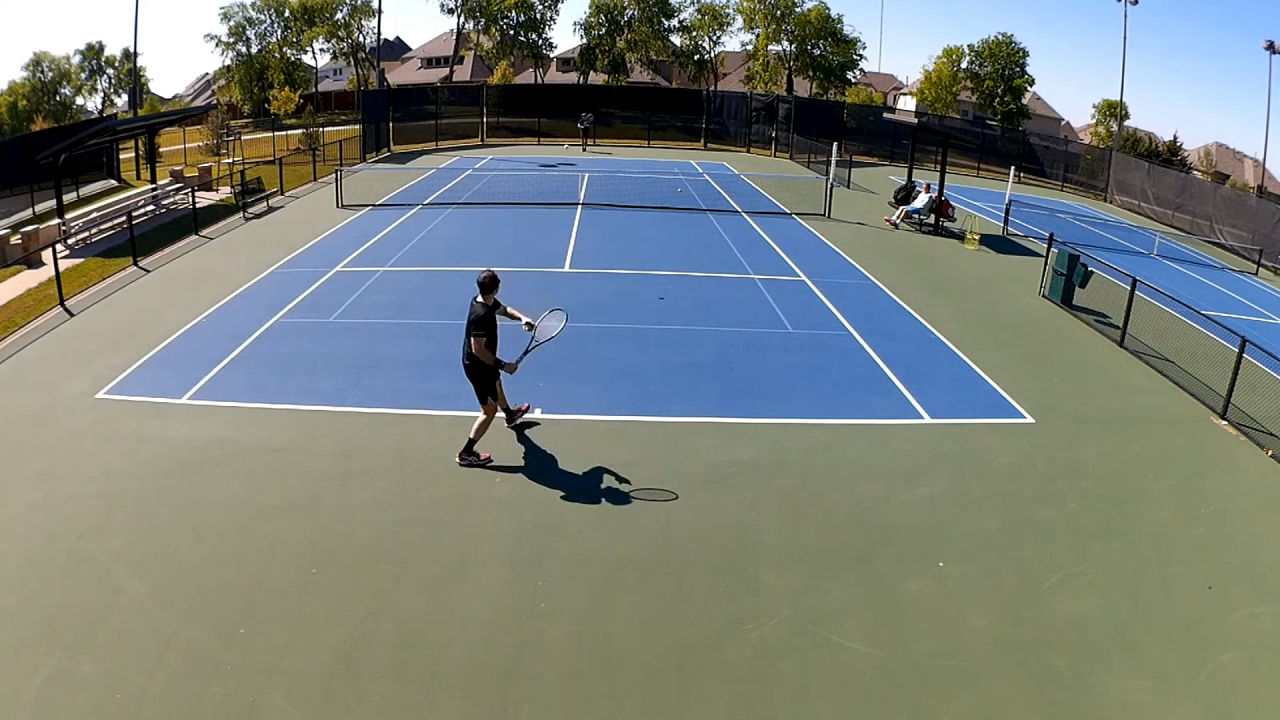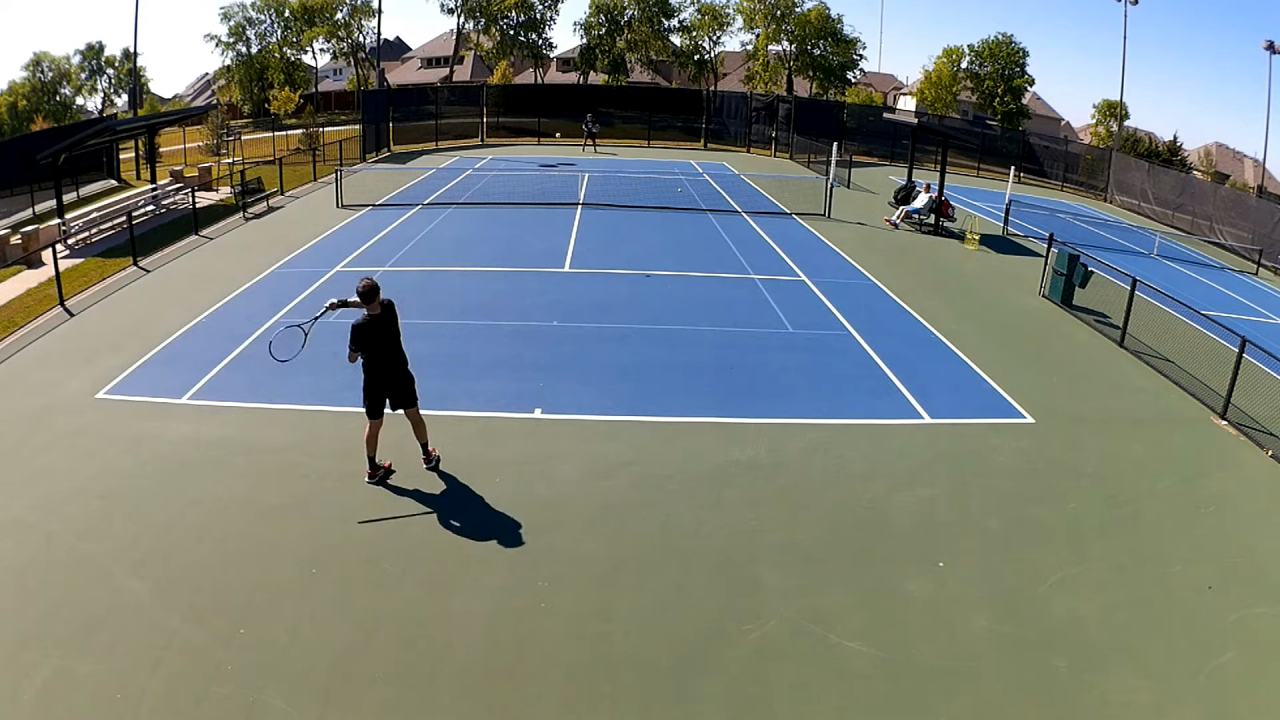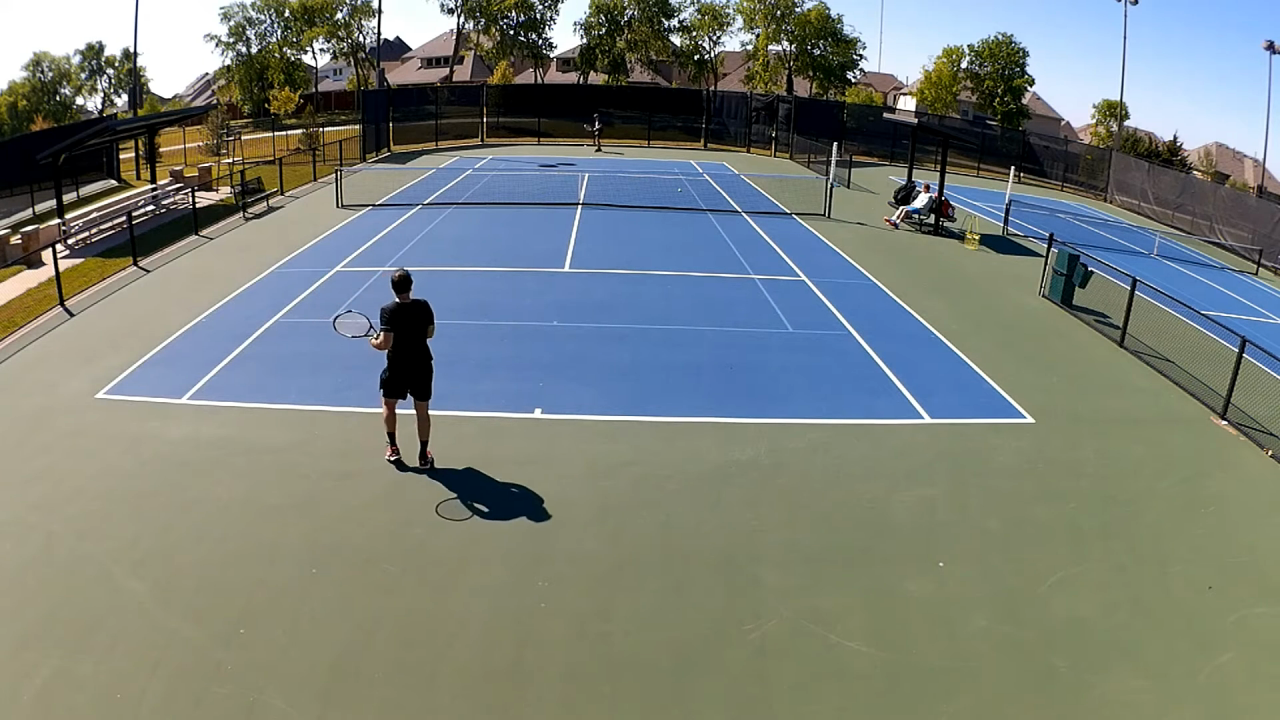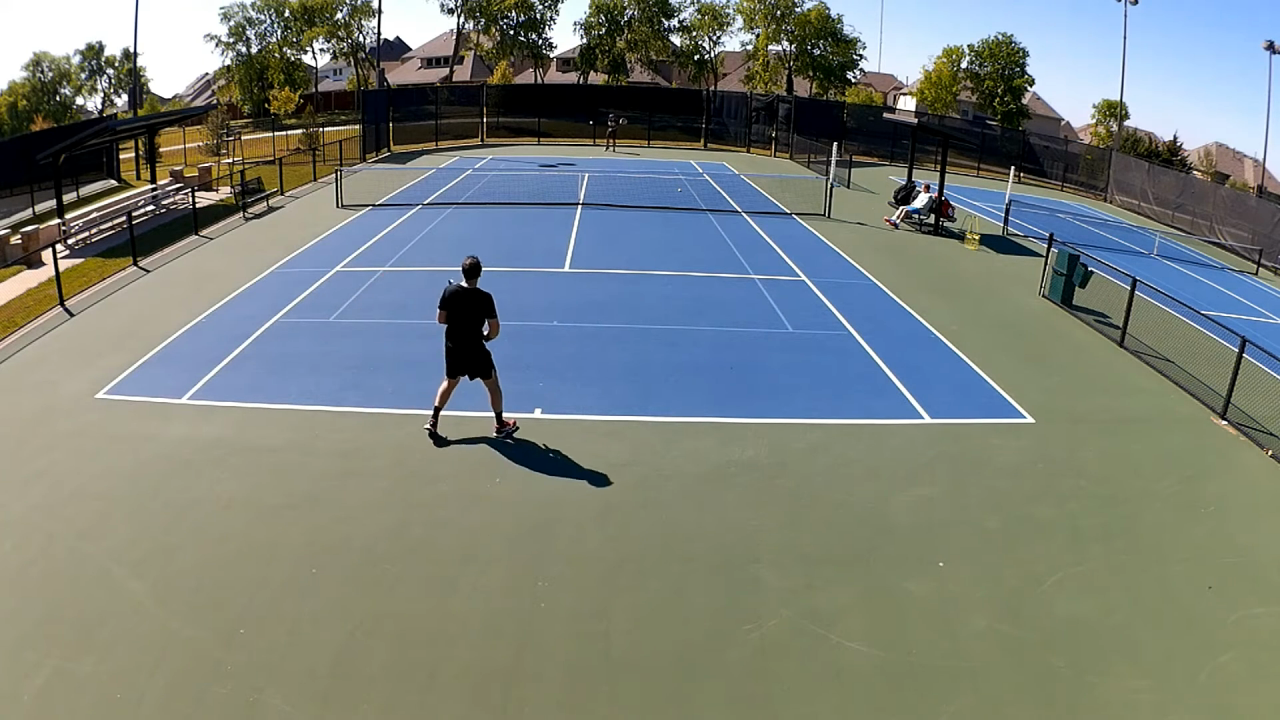
dt=1s
person 1, frame 1
left shoulder: (484, 302)
right shoulder: (481, 315)
left elbow: (505, 309)
right elbow: (477, 349)
left wrist: (522, 318)
right wrist: (501, 365)
left hip: (478, 363)
right hip: (478, 366)
left knee: (496, 385)
right knee: (490, 410)
left ankle: (510, 415)
right ankle: (467, 452)
person 1, frame 2
left shoulder: (359, 326)
right shoulder: (388, 306)
left elbow: (352, 358)
right elbow: (372, 303)
right wrist: (341, 303)
left hip: (372, 380)
right hip: (399, 375)
left knee: (374, 424)
right knee: (414, 416)
left ankle: (373, 468)
right ankle: (428, 456)
person 1, frame 3
left shoulder: (388, 311)
right shoulder: (424, 306)
left elbow: (385, 344)
left wrist: (373, 341)
left hip: (397, 368)
right hip: (422, 366)
left knee: (389, 405)
right knee: (422, 411)
left ankle: (392, 448)
right ankle: (424, 456)
person 1, frame 4
left shoulder: (449, 291)
right shoulder: (485, 298)
left elbow: (441, 319)
right elbow: (495, 328)
right wrist: (487, 337)
left hip: (452, 347)
right hip: (474, 349)
left knee: (450, 382)
right knee: (493, 385)
left ankle: (433, 421)
right ankle: (500, 425)
